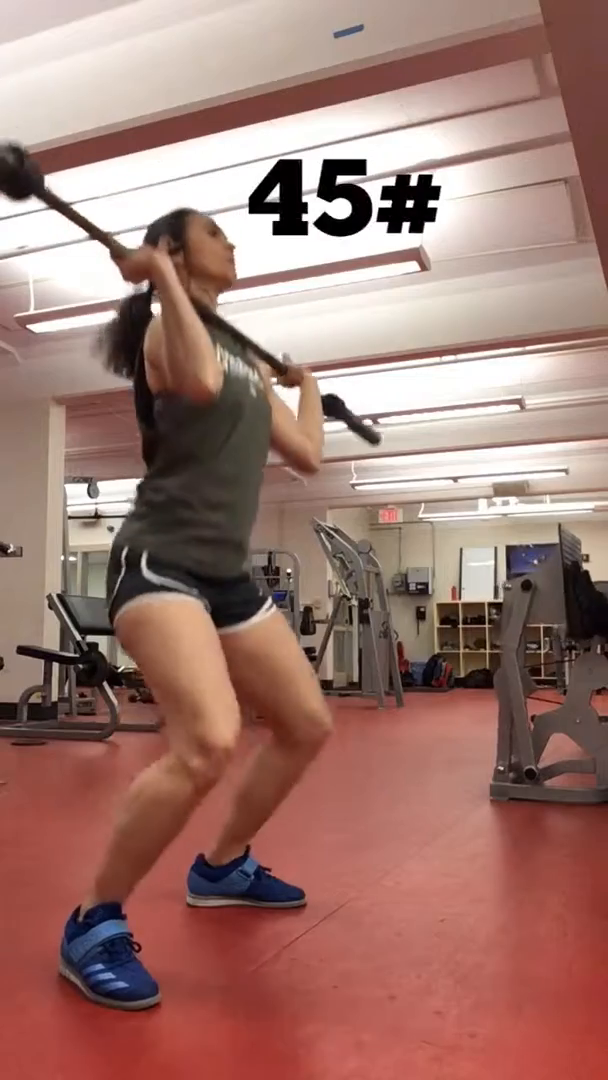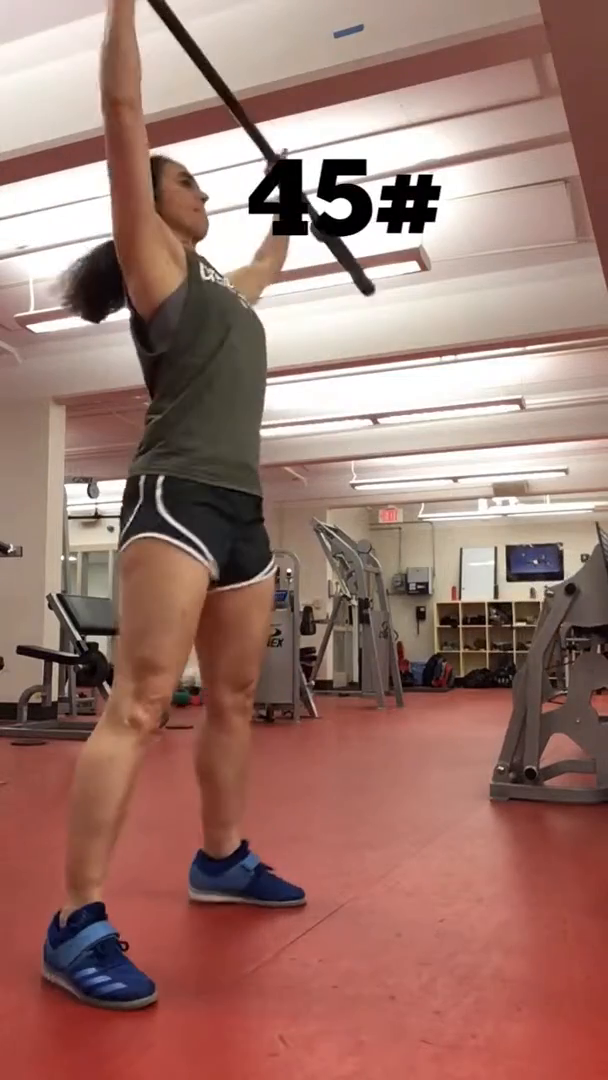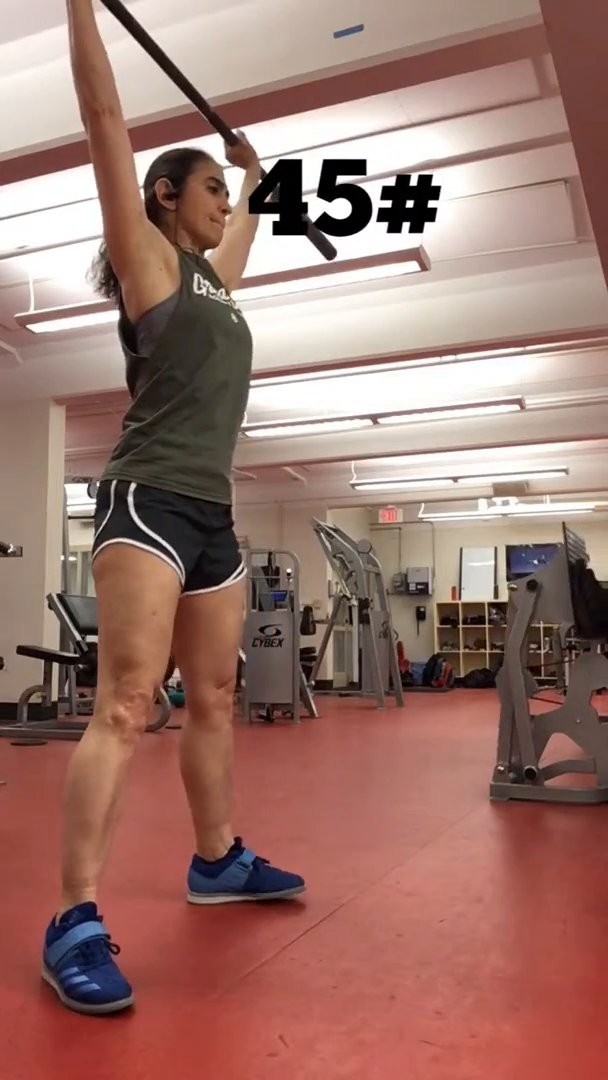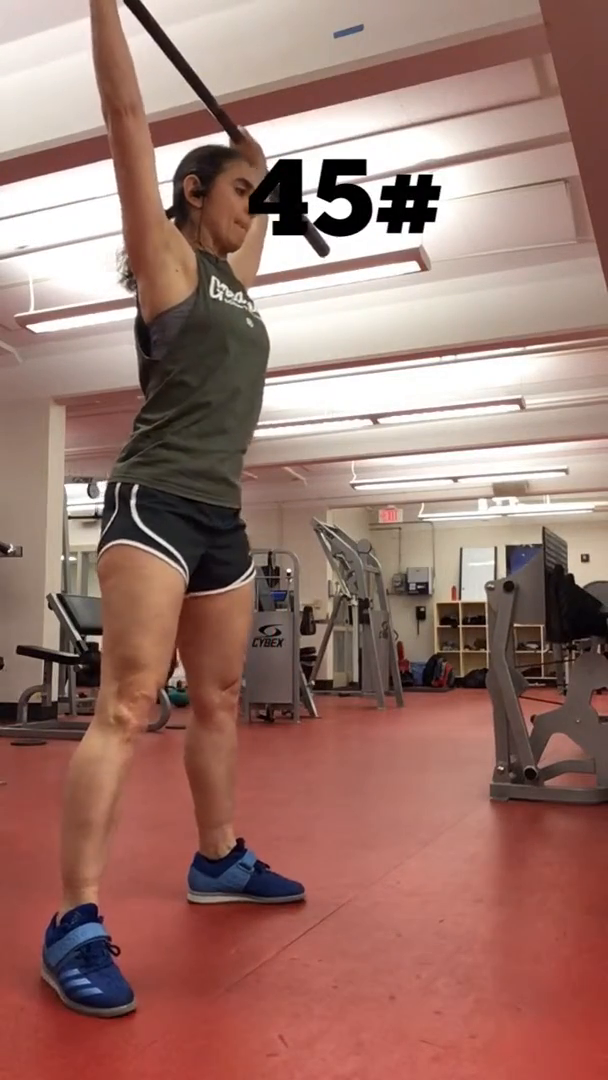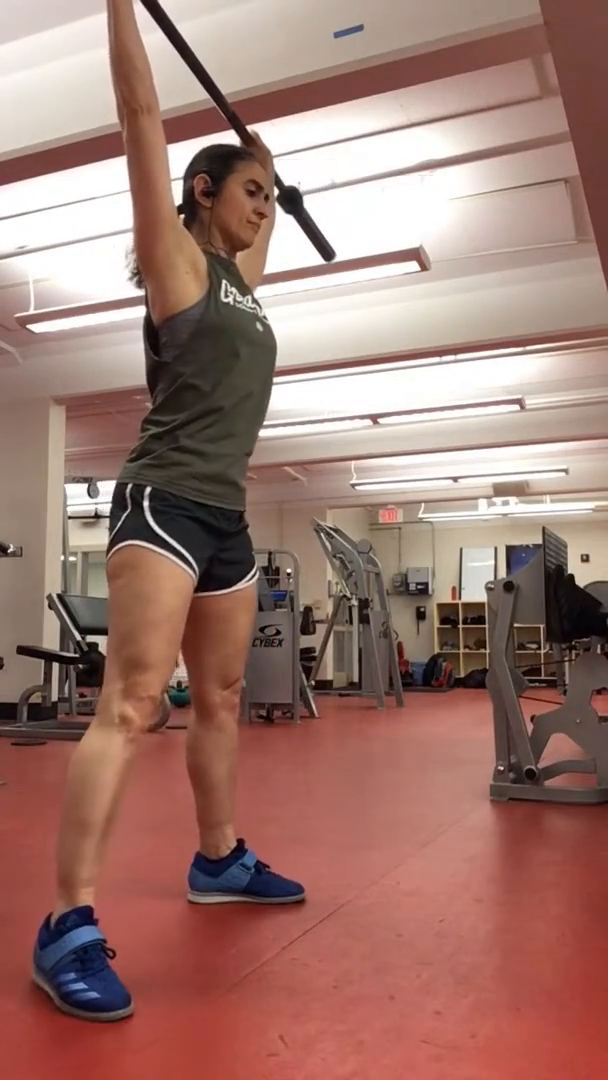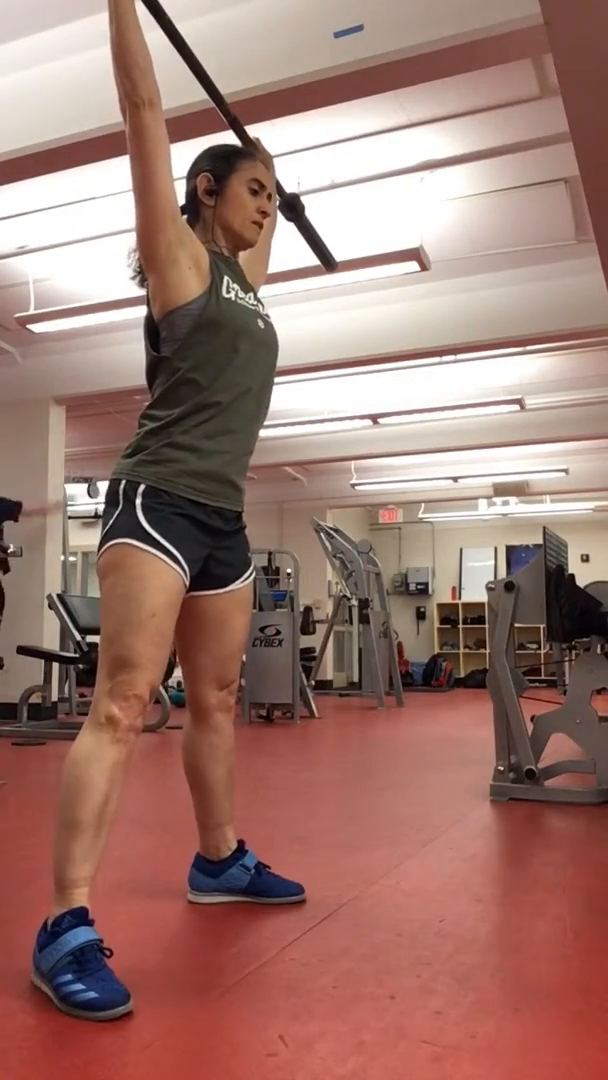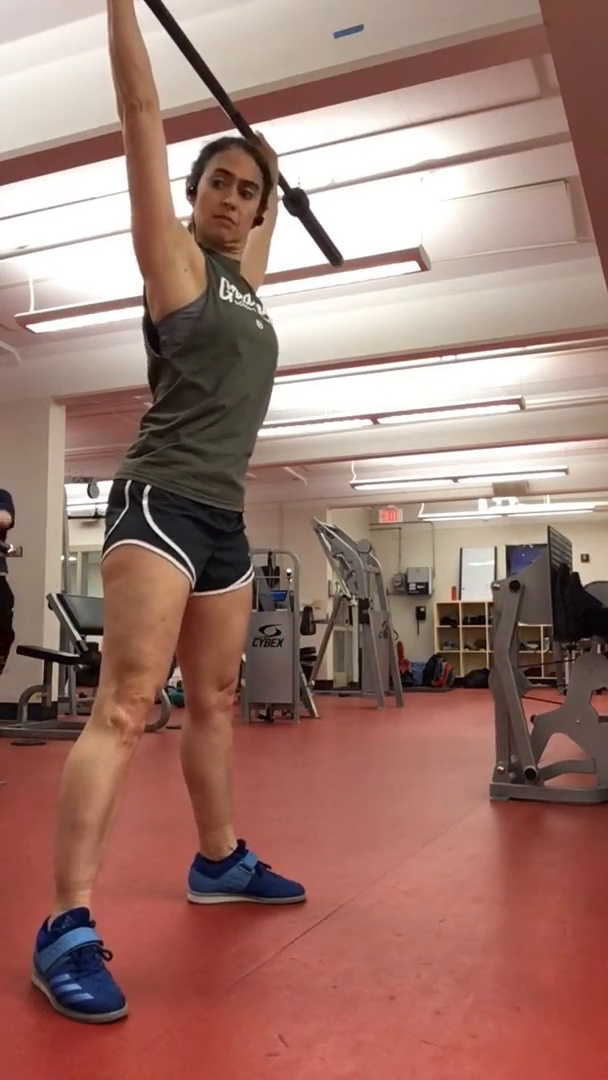
dt=0.7s
person 1, frame 1
left shoulder: (247, 364)
right shoulder: (168, 332)
left elbow: (307, 453)
right elbow: (199, 384)
left wrist: (306, 386)
right wrist: (163, 280)
left hip: (226, 576)
right hip: (160, 566)
left knee: (307, 726)
right knee: (207, 743)
left ankle: (222, 865)
right ankle: (93, 923)
person 1, frame 2
left shoulder: (219, 286)
right shoulder: (151, 255)
left elbow: (275, 265)
right elbow: (122, 112)
left hip: (241, 509)
right hip: (177, 498)
left knee: (232, 704)
right knee: (140, 707)
left ankle: (223, 860)
right ankle: (77, 926)
person 1, frame 3
left shoulder: (212, 279)
right shoulder: (146, 256)
left elbow: (247, 225)
right elbow: (104, 121)
left wrist: (253, 173)
left hip: (210, 514)
right hip: (148, 505)
left knee: (213, 702)
right knee: (124, 709)
left ankle: (218, 859)
right ankle: (74, 924)
person 1, frame 4
left shoulder: (233, 277)
right shoulder: (166, 256)
left elbow: (256, 220)
right elbow: (125, 117)
left wrist: (258, 167)
left hip: (220, 515)
right hip: (157, 504)
left knee: (219, 702)
right knee: (127, 707)
left ankle: (219, 858)
right ankle: (74, 924)
person 1, frame 5
left shoulder: (241, 278)
right shoulder: (175, 258)
left elbow: (260, 208)
right elbow: (140, 117)
left wrist: (259, 157)
left hip: (225, 517)
right hip: (165, 505)
left knee: (220, 701)
right knee: (131, 705)
left ankle: (219, 858)
right ankle: (69, 926)
person 1, frame 6
left shoulder: (244, 277)
right shoulder: (179, 255)
left elbow: (264, 228)
right elbow: (144, 112)
left hip: (223, 517)
right hip: (159, 502)
left knee: (216, 703)
right knee: (122, 707)
left ankle: (220, 860)
right ankle: (66, 929)
person 1, frame 7
left shoulder: (244, 279)
right shoulder: (175, 258)
left elbow: (267, 221)
right elbow: (140, 115)
left hip: (223, 517)
right hip: (162, 504)
left knee: (213, 704)
right knee: (125, 707)
left ankle: (219, 860)
right ankle: (67, 929)
